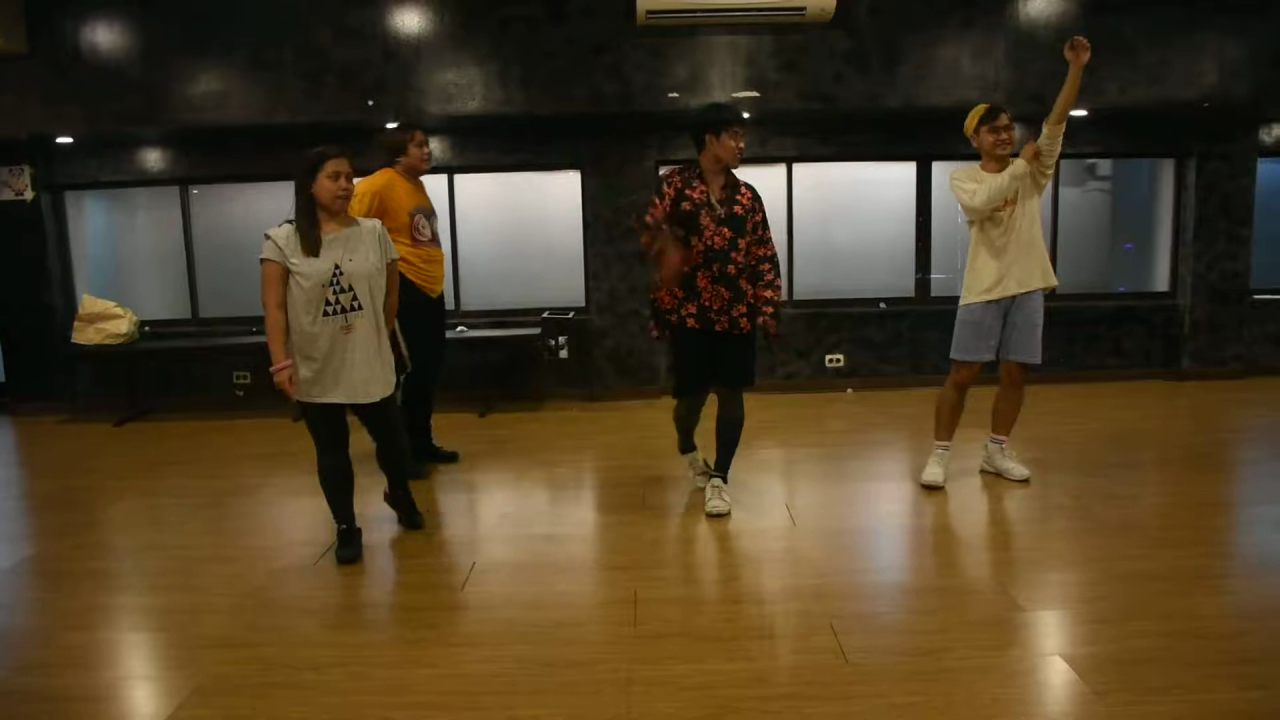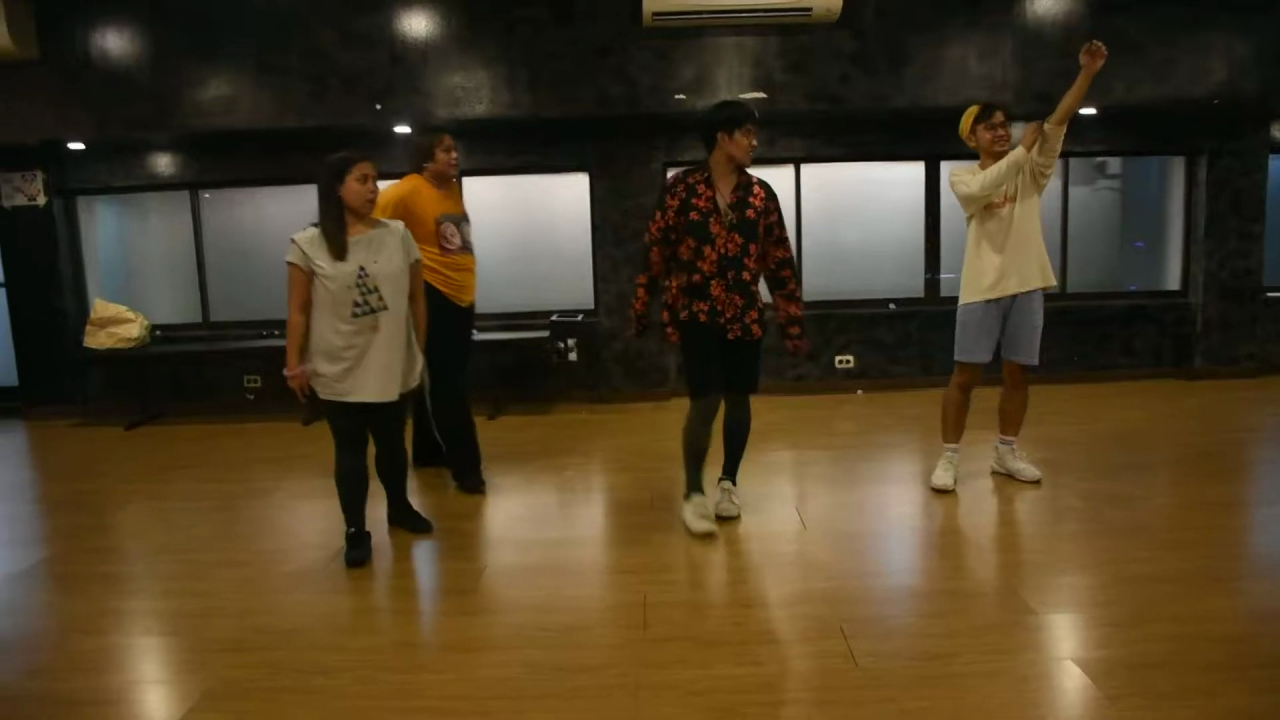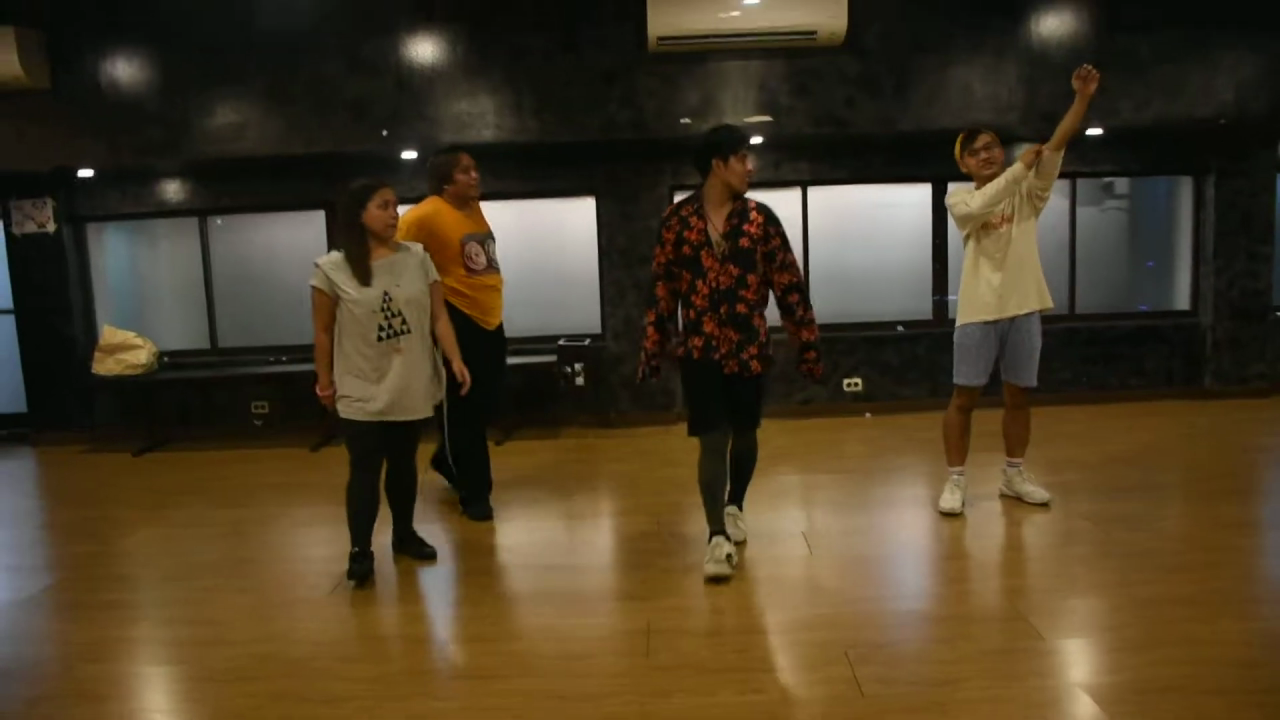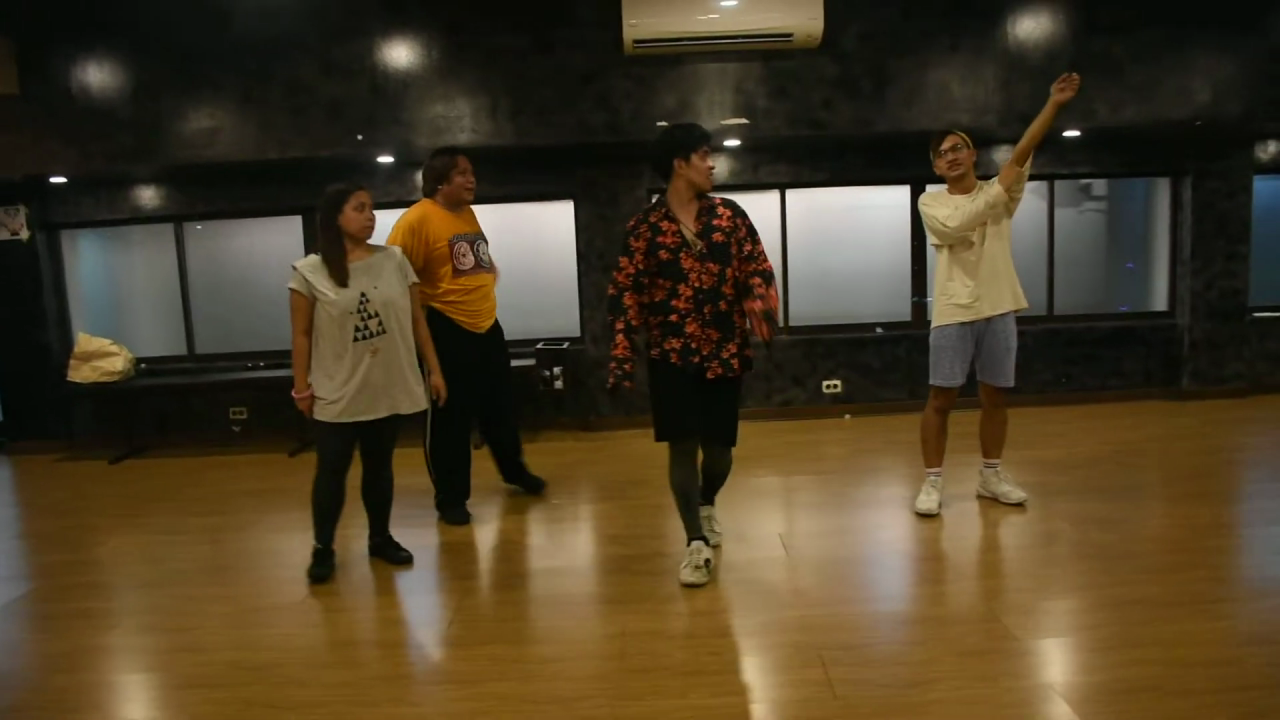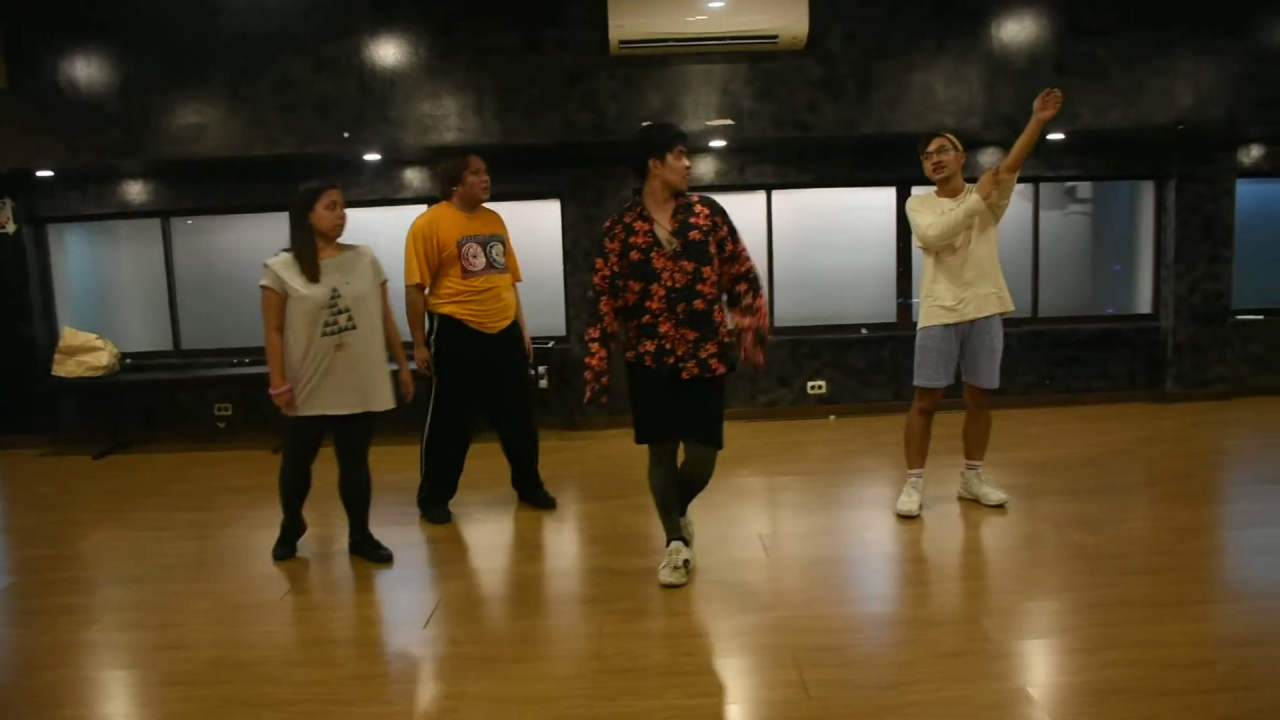
dt=0.3s
person 1, frame 1
left shoulder: (745, 194)
right shoulder: (675, 184)
left elbow: (765, 256)
right elbow: (654, 231)
left wrist: (768, 303)
right wrist: (668, 253)
left hip: (737, 312)
right hip: (687, 311)
left knee: (732, 394)
right knee: (691, 394)
left ankle: (718, 479)
right ankle: (686, 447)
person 1, frame 2
left shoulder: (761, 194)
right shoulder: (682, 187)
left elbow: (779, 260)
right elbow: (657, 250)
left wrist: (792, 319)
right wrist: (643, 306)
left hip: (745, 316)
right hip: (697, 314)
left knee: (738, 400)
right knee: (704, 402)
left ankle: (728, 482)
right ankle: (693, 494)
person 1, frame 3
left shoulder: (762, 219)
right shoulder: (677, 220)
left elbow: (789, 284)
right elbow: (662, 285)
left wrist: (807, 343)
right wrist: (653, 347)
left hip: (748, 348)
right hip: (699, 350)
left knee: (744, 434)
right knee: (712, 439)
left ankle: (735, 506)
right ankle: (719, 538)
person 1, frame 4
left shoulder: (730, 215)
right shoulder: (644, 227)
left elbow: (758, 271)
right elbow: (625, 294)
left wrist: (760, 306)
right wrist: (621, 355)
left hip: (724, 353)
right hip: (671, 356)
left knee: (719, 448)
right knee: (682, 447)
left ankle: (707, 504)
right ankle: (696, 543)
person 1, frame 5
left shoulder: (709, 213)
right shoulder: (620, 228)
left elbow: (741, 275)
right elbow: (604, 299)
left wrist: (753, 326)
right wrist: (597, 364)
left hip: (704, 356)
right hip: (648, 358)
left knee: (703, 455)
right knee: (661, 450)
left ankle: (679, 510)
right ankle: (675, 543)
person 2, frame 1
left shoulder: (1033, 172)
right shoulder: (963, 177)
left elbow: (1055, 124)
right elbow: (980, 202)
left wrist: (1077, 68)
right wrist: (1020, 165)
left hip: (1027, 287)
right hip: (983, 289)
left knee: (1014, 374)
right knee: (963, 374)
left ankle: (996, 451)
right ankle: (940, 454)
person 2, frame 2
left shoulder: (1032, 171)
right shoulder: (962, 176)
left elbow: (1058, 124)
right elbow: (980, 189)
left wrist: (1087, 73)
right wrist: (1021, 149)
left hip: (1026, 286)
right hip: (981, 289)
left knee: (1017, 374)
right knee: (965, 375)
left ankle: (1006, 453)
right ankle: (949, 457)
person 2, frame 3
left shoulder: (1028, 191)
right shoulder: (958, 198)
left elbow: (1054, 148)
right elbow: (980, 206)
left wrist: (1082, 98)
right wrist: (1020, 165)
left hip: (1024, 308)
right hip: (978, 311)
left knee: (1018, 396)
right knee: (964, 397)
left ankle: (1014, 475)
right ankle: (956, 481)
person 2, frame 4
left shoulder: (1002, 193)
right shoulder: (930, 202)
left elbow: (1022, 152)
right elbow: (957, 226)
left wrist: (1053, 104)
right wrist: (997, 188)
left hip: (998, 309)
right hip: (953, 313)
left knee: (994, 396)
right knee: (941, 398)
left ankle: (991, 476)
right ankle: (932, 482)
person 2, frame 5
left shoulder: (990, 196)
right shoulder: (918, 205)
left elbow: (1011, 167)
right elbow: (934, 237)
left wrist: (1037, 122)
right wrist: (976, 199)
left hip: (985, 311)
right hip: (940, 313)
left knee: (979, 398)
right knee: (926, 399)
left ankle: (972, 478)
right ankle: (913, 483)
person 3, frame 1
left shoulder: (374, 233)
right shoulder: (282, 242)
left elbow: (390, 295)
right elbow: (274, 307)
right wrist: (281, 362)
left hip: (370, 364)
right hip: (315, 369)
left knee: (391, 436)
right knee: (331, 449)
left ankle: (400, 495)
right ankle: (347, 529)
person 3, frame 2
left shoulder: (398, 235)
right shoulder: (308, 244)
left elbow: (416, 298)
right elbow: (298, 311)
left wrist: (418, 351)
right wrist: (295, 365)
left hip: (391, 365)
right hip: (339, 369)
left knee: (392, 442)
right knee: (350, 450)
left ankle: (399, 507)
right ankle: (356, 532)
person 3, frame 3
left shoulder: (417, 258)
right shoulder: (332, 269)
left elbow: (438, 315)
right elbow: (323, 331)
left wrist: (456, 361)
right wrist: (324, 384)
left hip: (411, 385)
right hip: (360, 391)
left knee: (403, 463)
right knee: (365, 469)
left ankle: (404, 534)
right ankle: (360, 551)
person 3, frame 4
left shoulder: (394, 261)
right shoulder: (309, 272)
left elbow: (417, 321)
right elbow: (301, 334)
left wrist: (434, 369)
right wrist: (301, 388)
left hip: (389, 387)
right hip: (336, 393)
left knee: (379, 466)
right knee: (332, 470)
left ankle: (380, 538)
right ankle: (323, 549)
person 3, frame 5
left shoulder: (364, 260)
right shoulder: (280, 269)
left elbow: (385, 319)
right elbow: (274, 332)
left wrist: (403, 365)
right wrist: (278, 383)
left hip: (360, 385)
right hip: (309, 388)
left knee: (355, 462)
right knee: (297, 461)
left ankle: (360, 536)
right ankle: (291, 525)
person 4, frame 1
left shoulder: (417, 185)
right shoulder: (379, 186)
left hip: (431, 291)
right hip: (402, 291)
left knee: (427, 372)
right knee: (414, 373)
left ankle: (420, 444)
right ankle: (404, 448)
person 4, frame 2
left shoulder: (452, 189)
right shoulder: (405, 193)
left hip: (461, 299)
right hip: (431, 300)
left knee: (448, 382)
right knee: (445, 386)
left ankle: (428, 451)
right ankle: (465, 465)
person 4, frame 3
left shoulder: (474, 208)
right shoulder: (426, 216)
left hip: (491, 321)
right hip: (457, 323)
left knee: (485, 403)
right knee: (464, 410)
left ankle: (446, 461)
right ankle: (473, 493)
person 4, frame 4
left shoulder: (467, 213)
right shoulder: (416, 221)
left hip: (487, 326)
right hip: (445, 331)
left knee: (500, 405)
right knee: (449, 417)
left ankle: (515, 469)
right ankle: (450, 498)
person 4, frame 5
left shoulder: (495, 220)
right shoulder: (430, 223)
right elbow: (416, 288)
left wrist: (523, 330)
right wrist: (420, 344)
left hip: (504, 332)
right hip: (457, 332)
left knee: (518, 414)
right knee: (450, 420)
left ankle: (529, 485)
right ankle: (434, 497)
